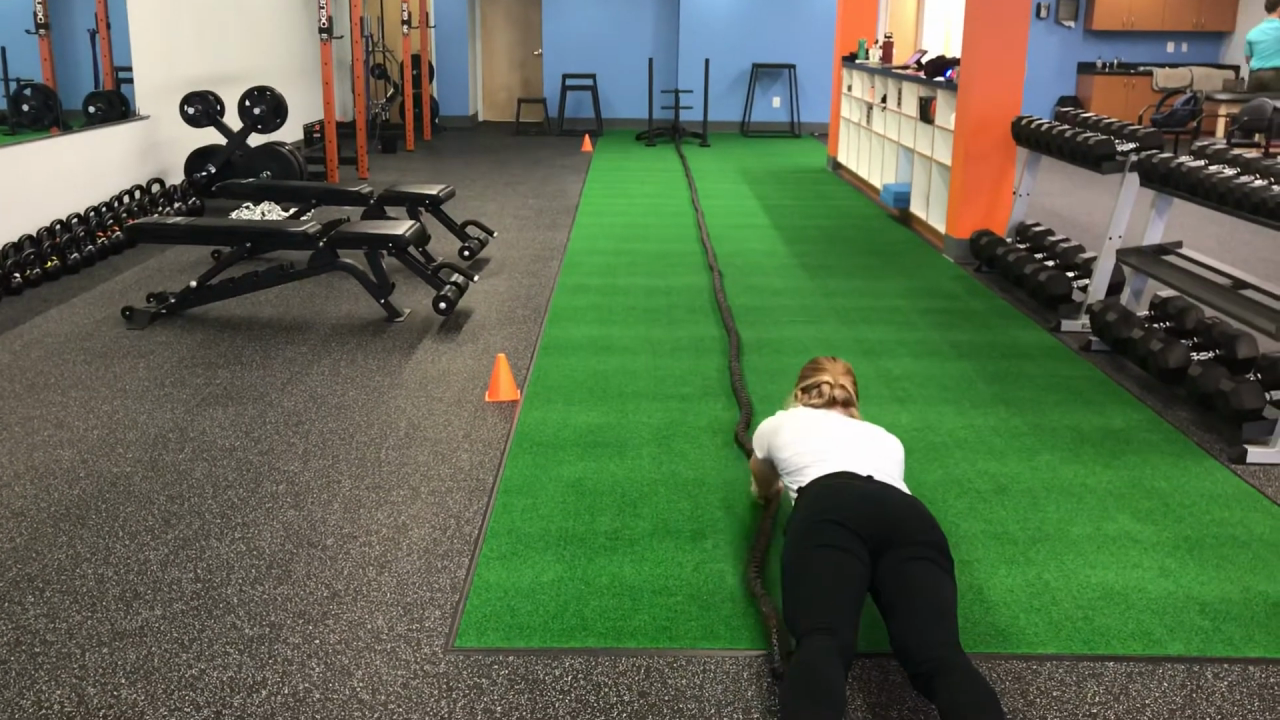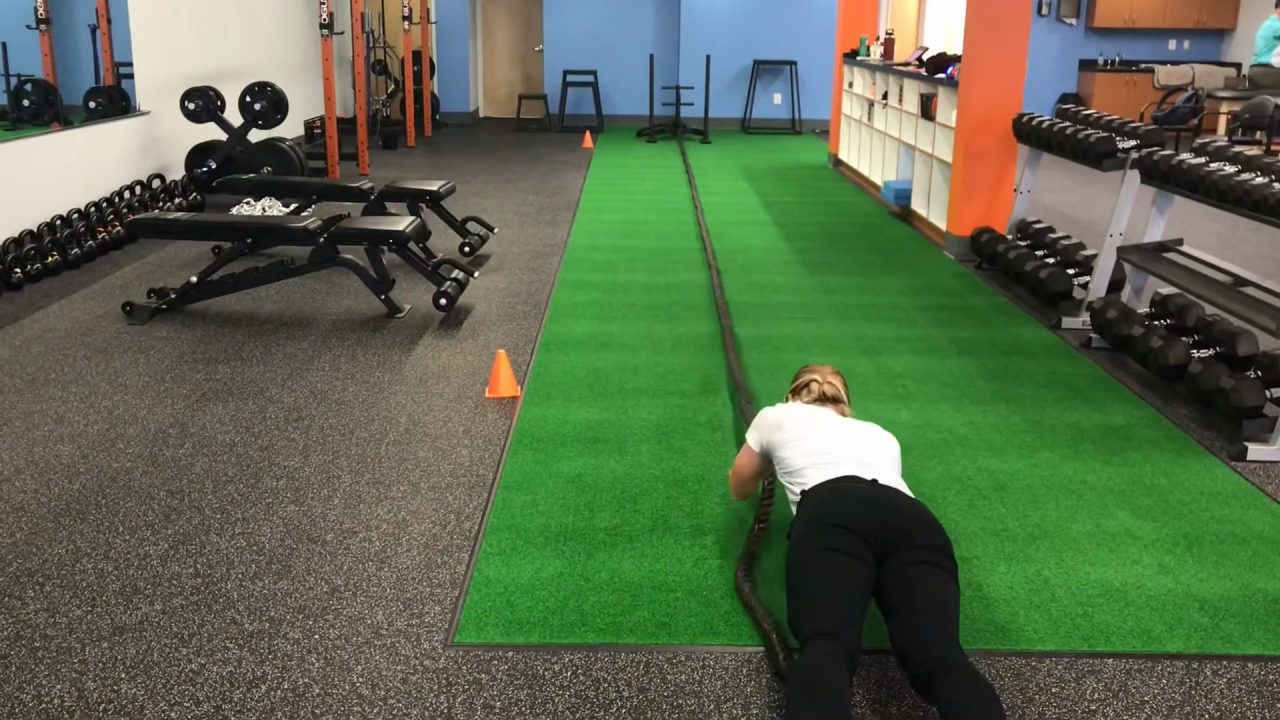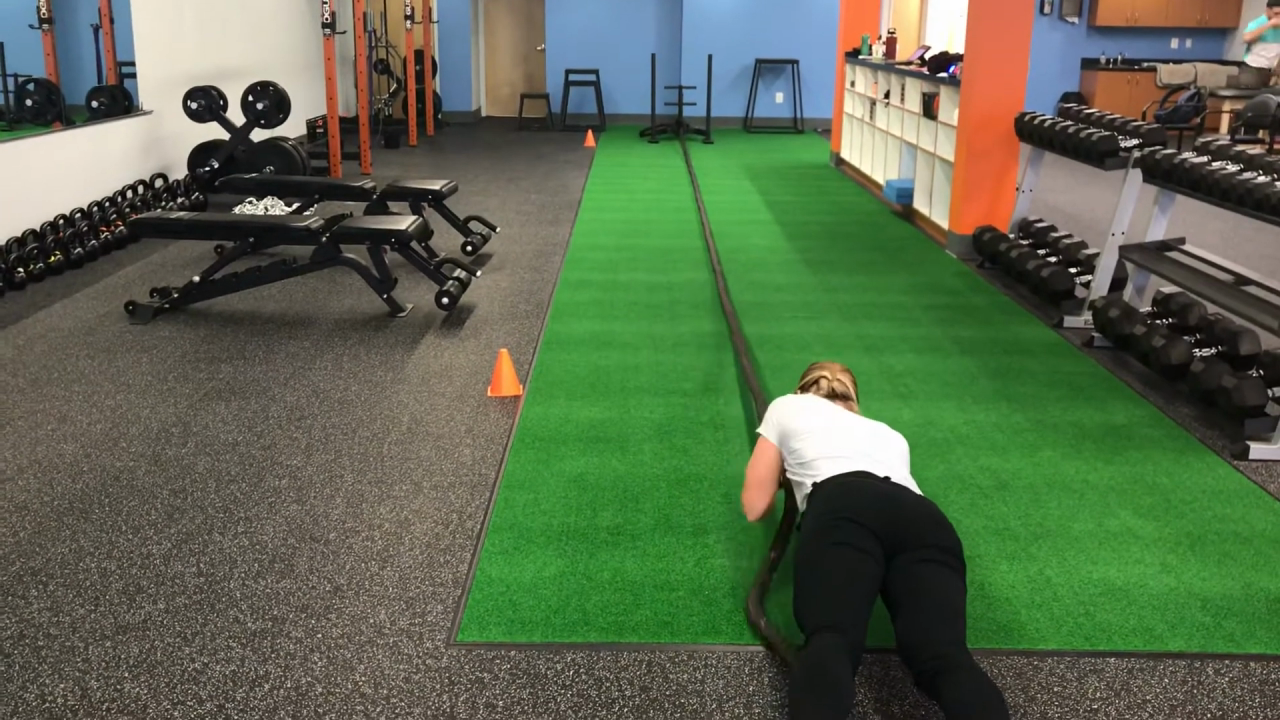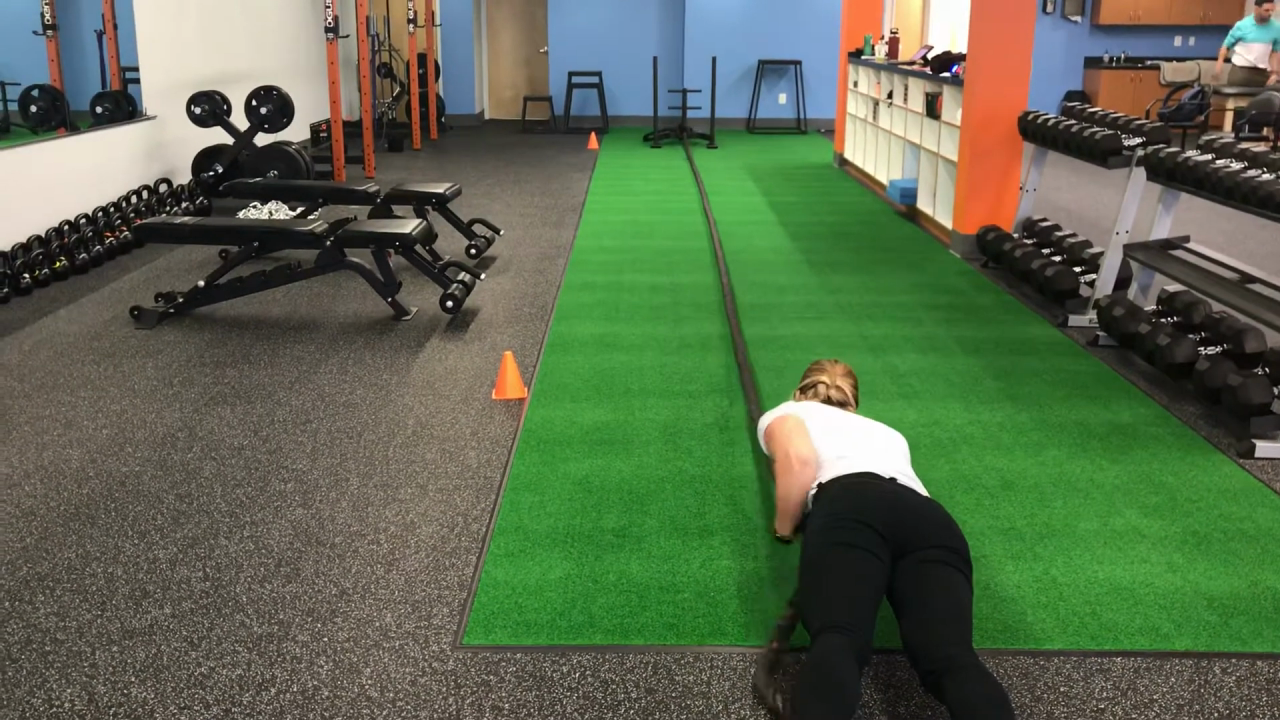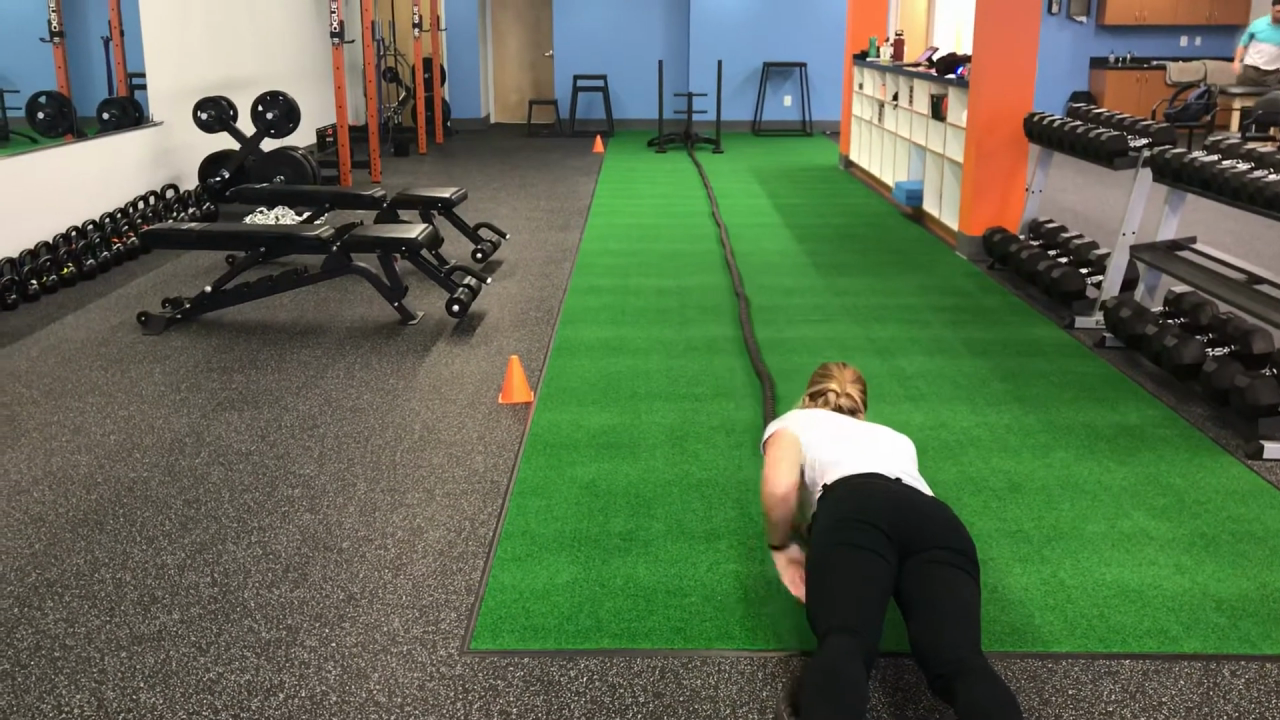
dt=0.4s
person 1, frame 1
left shoulder: (779, 424)
right shoulder: (886, 438)
left elbow: (763, 490)
left hip: (829, 514)
right hip: (911, 520)
left knee: (821, 646)
right knee: (938, 655)
person 1, frame 2
left shoulder: (778, 416)
right shoulder: (881, 435)
left elbow: (739, 487)
left hip: (833, 518)
right hip: (914, 524)
left knee: (825, 648)
right knee: (939, 657)
person 1, frame 3
left shoulder: (788, 407)
right shoulder: (890, 434)
left elbow: (755, 507)
left wrist: (783, 461)
left hip: (842, 512)
right hip: (924, 521)
left knee: (830, 642)
right knee: (944, 656)
person 1, frame 4
left shoulder: (783, 414)
right shoulder: (888, 432)
left elbow: (799, 459)
left wrist: (784, 529)
left hip: (849, 513)
right hip: (931, 523)
left knee: (836, 644)
right knee: (950, 656)
person 1, frame 5
left shoulder: (791, 423)
right shoulder: (895, 436)
left elbow: (780, 486)
left wrist: (783, 544)
left hip: (854, 512)
right hip: (937, 521)
left knee: (844, 647)
right knee: (958, 659)
